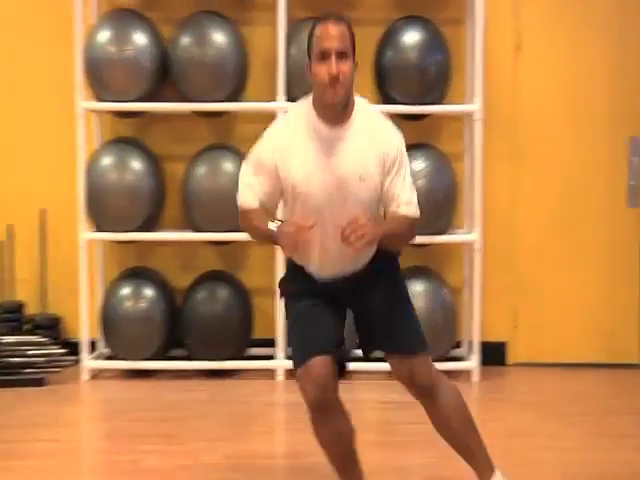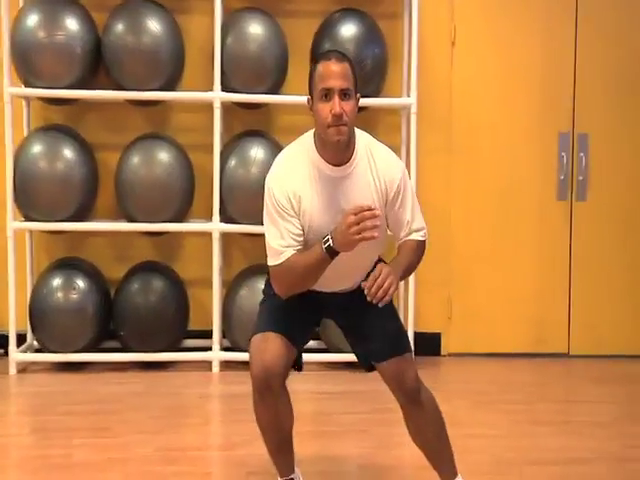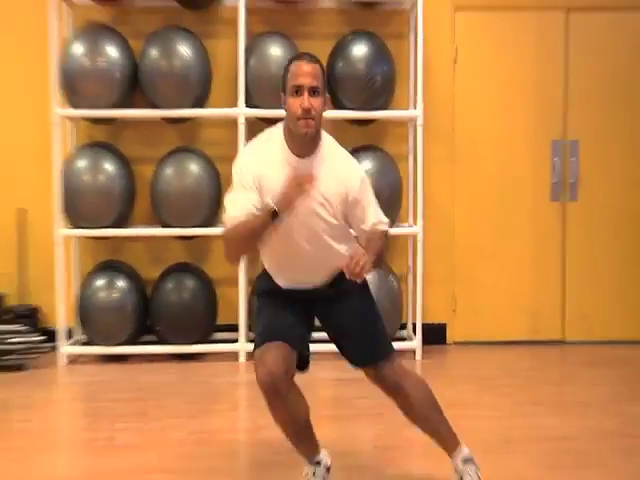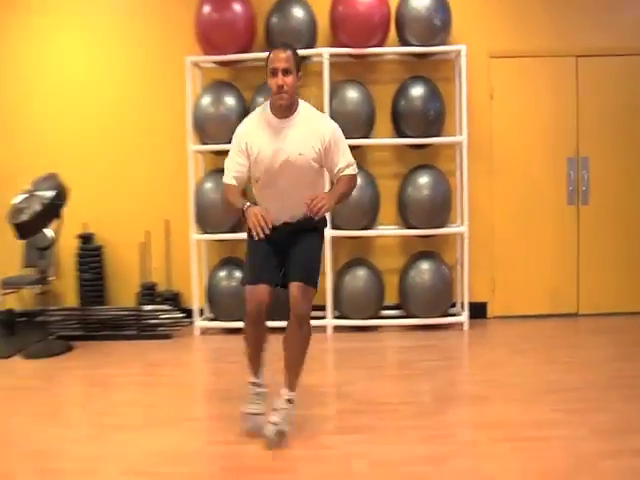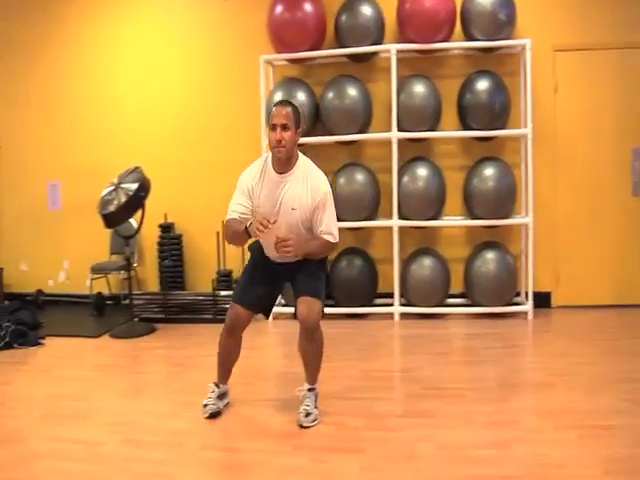
dt=0.3s
person 1, frame 1
left shoulder: (382, 134)
right shoulder: (280, 139)
left elbow: (405, 225)
right elbow: (247, 208)
left wrist: (376, 231)
right wrist: (276, 230)
left hip: (372, 271)
right hip: (309, 280)
left knee: (422, 378)
right knee: (317, 388)
person 1, frame 2
left shoulder: (386, 165)
right shoulder: (285, 174)
left elbow: (415, 238)
right elbow: (283, 283)
left wrist: (394, 270)
right wrist: (334, 244)
left hip: (362, 285)
right hip: (297, 286)
left knee: (407, 383)
right knee: (265, 369)
person 1, frame 3
left shoulder: (344, 167)
right shoulder: (254, 161)
left elbow: (376, 233)
right elbow: (233, 251)
left wrist: (367, 258)
right wrist: (277, 208)
left hip: (340, 279)
right hip: (280, 287)
left knee: (389, 376)
right knee: (271, 374)
person 1, frame 4
left shoulder: (322, 126)
right shoulder: (249, 128)
left elbow: (348, 173)
right elbow: (231, 184)
left wrist: (331, 196)
right wrist: (246, 208)
left hip: (306, 227)
right hip: (265, 228)
left knee: (298, 307)
right knee: (256, 303)
left ankle: (287, 400)
right ankle: (256, 386)
person 1, frame 5
left shoulder: (316, 182)
right shoulder: (252, 176)
left elbow: (329, 243)
right elbow: (229, 232)
left wrist: (299, 246)
right wrist: (248, 229)
left hip: (308, 259)
right hip: (266, 257)
left knee: (309, 318)
right knee: (234, 320)
left ankle: (311, 392)
right ankle: (221, 387)
